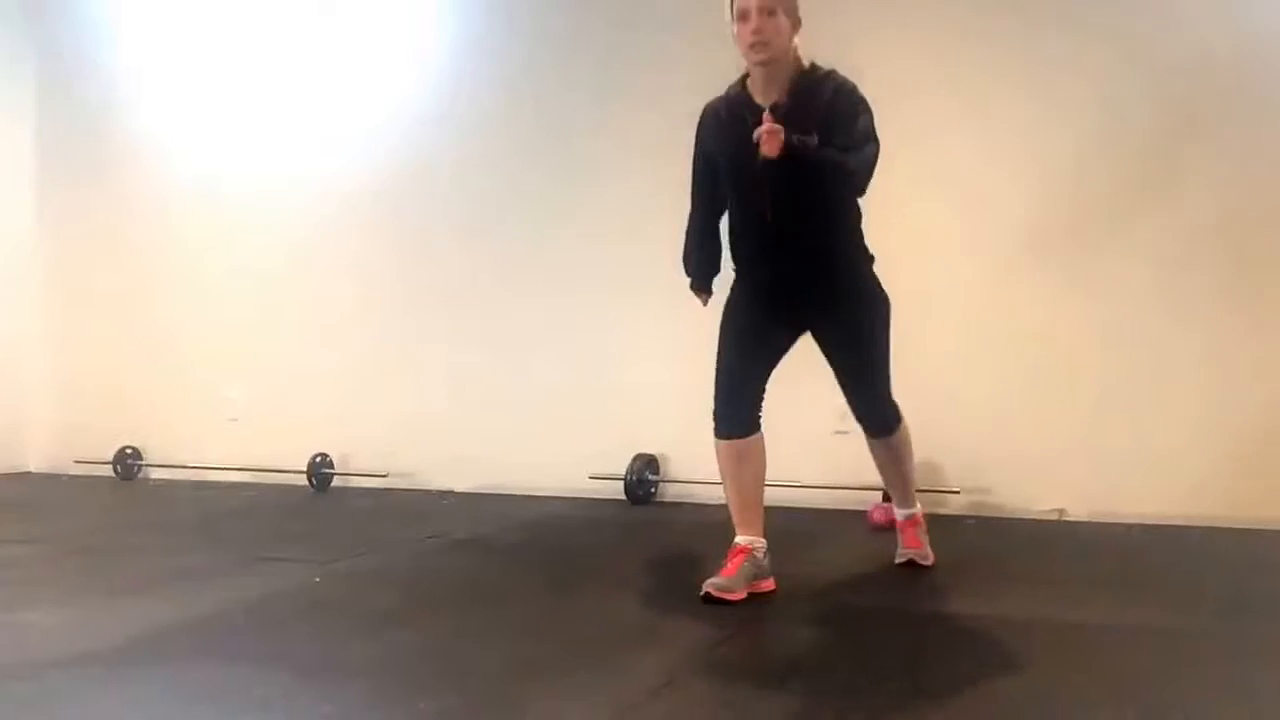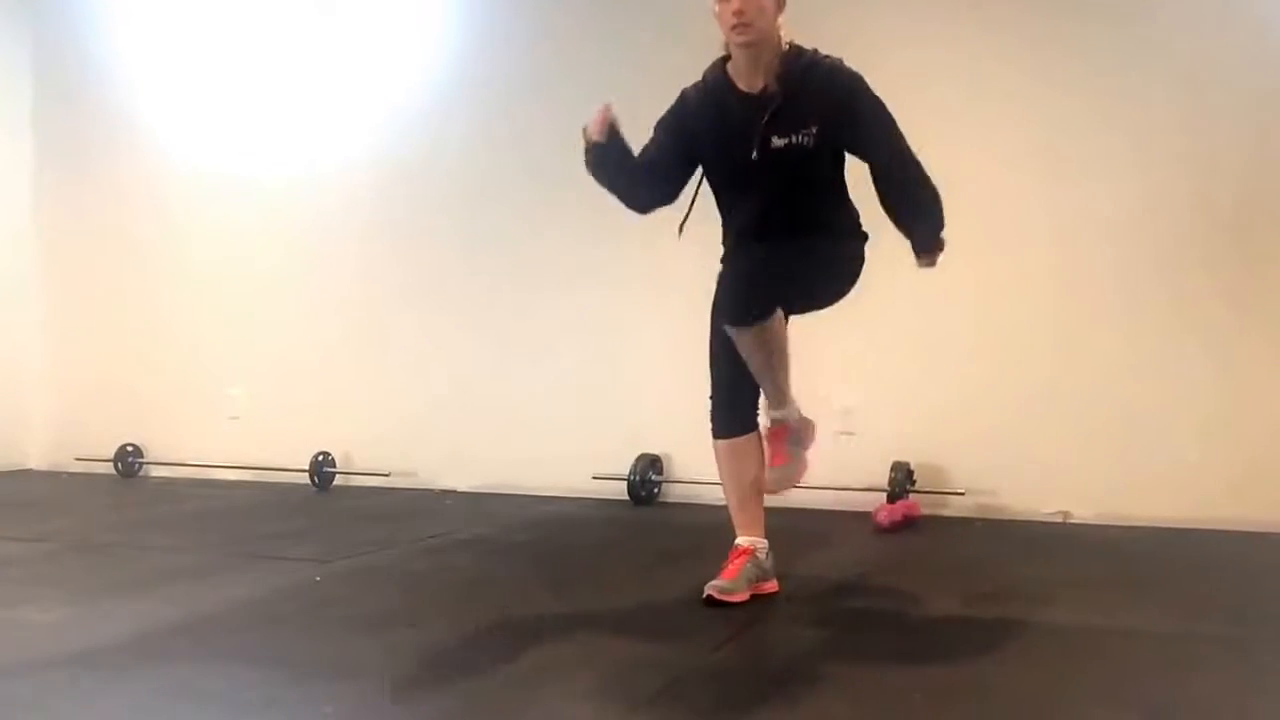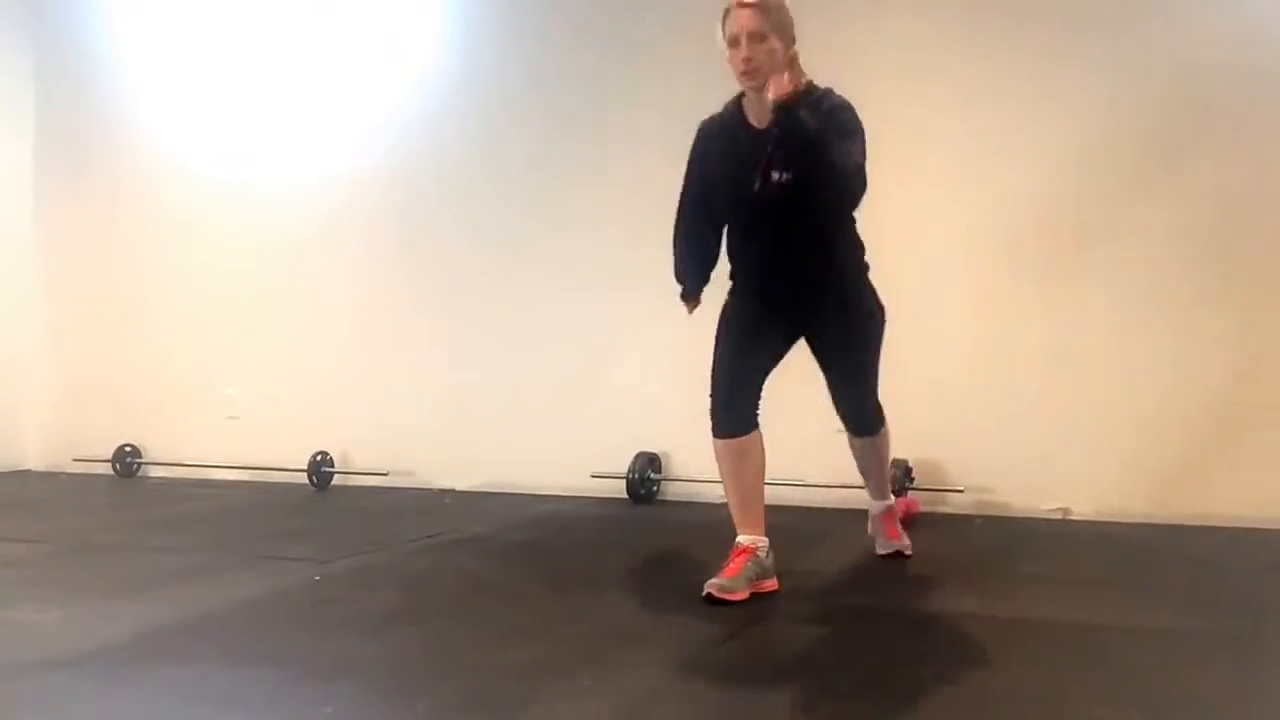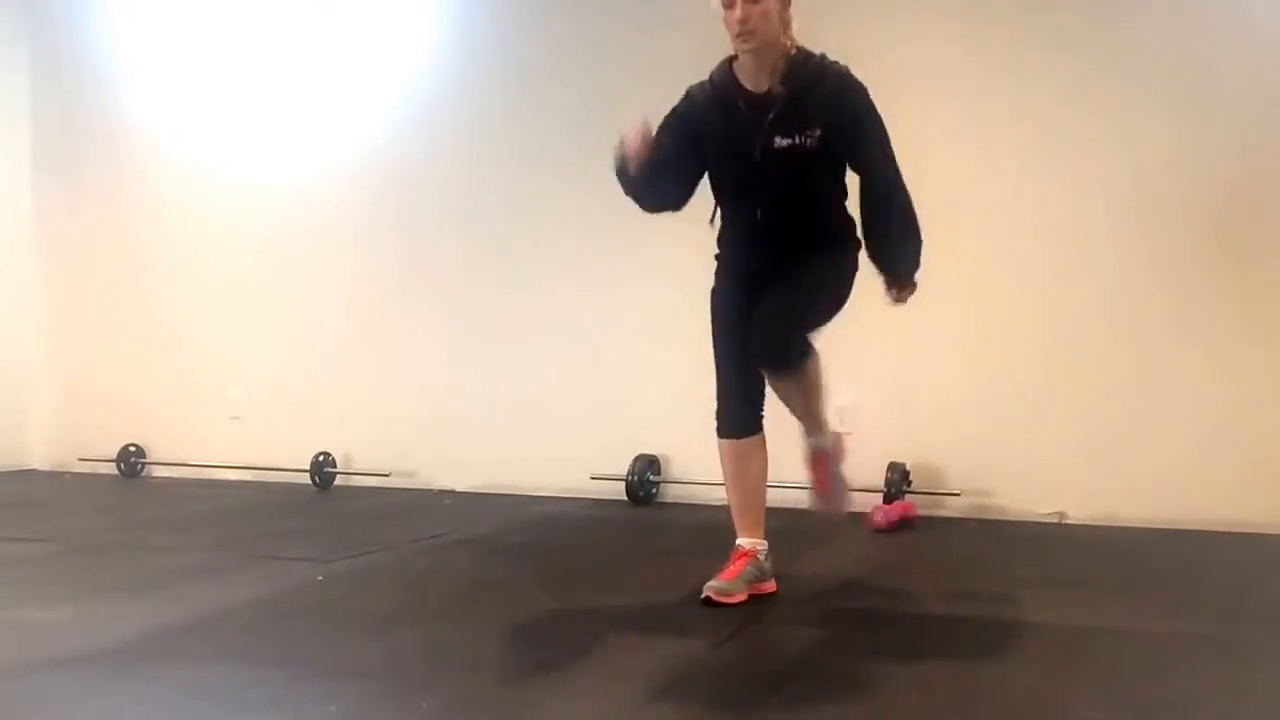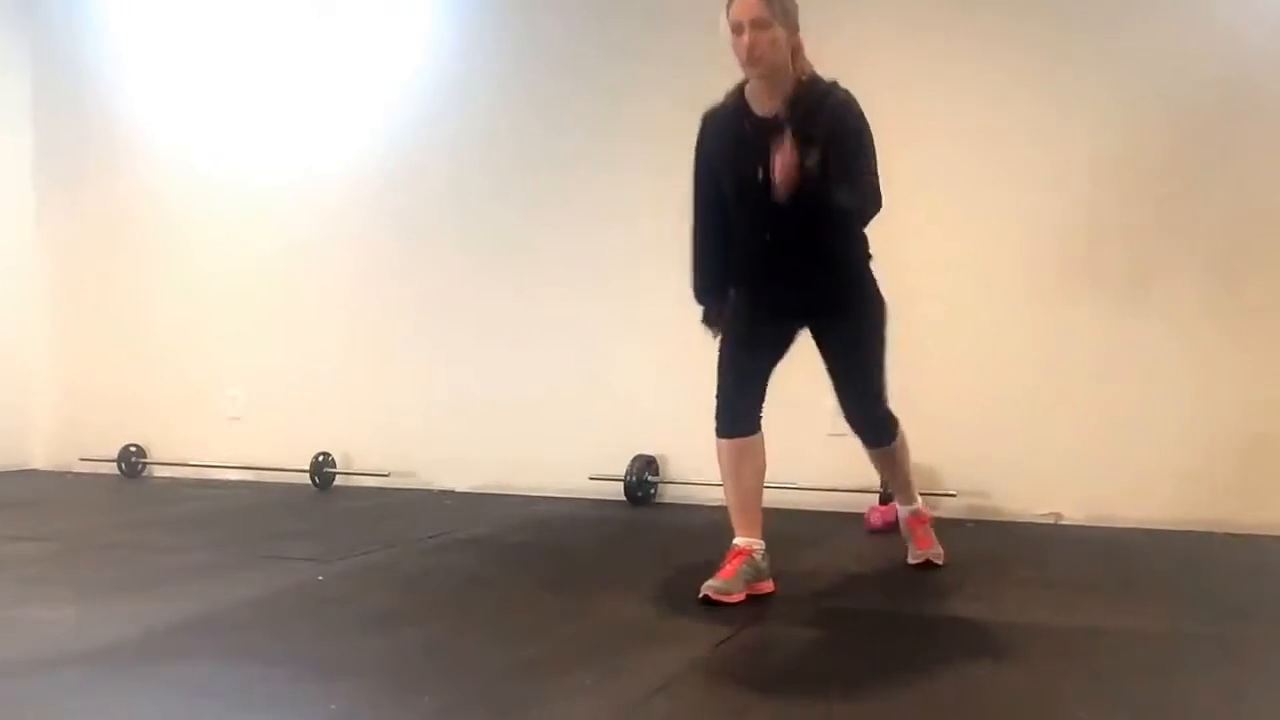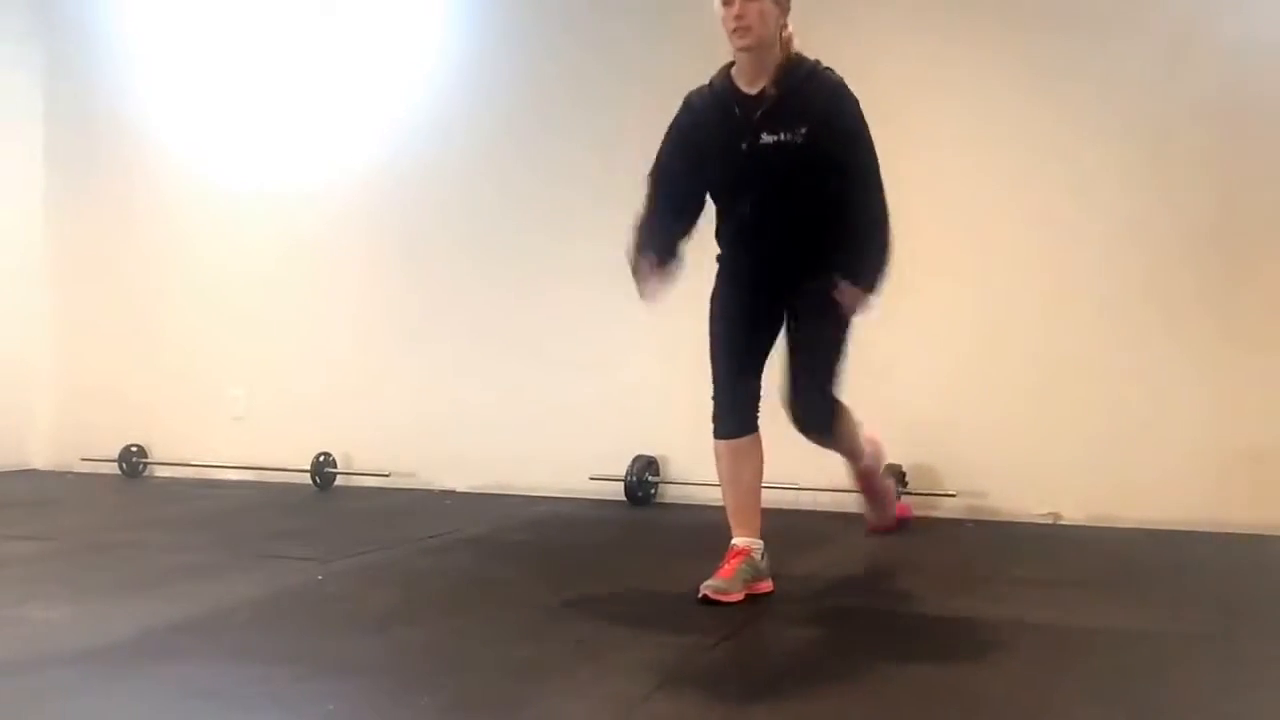
dt=0.5s
person 1, frame 1
left shoulder: (834, 98)
right shoulder: (719, 116)
left elbow: (856, 171)
right elbow: (707, 202)
left wrist: (790, 155)
right wrist: (700, 270)
left hip: (841, 285)
right hip: (759, 289)
left knee: (872, 407)
right knee: (733, 405)
left ankle: (908, 517)
right ankle: (750, 552)
person 1, frame 2
left shoulder: (827, 83)
right shoulder: (699, 103)
left elbow: (890, 157)
right elbow: (652, 184)
left wrist: (923, 229)
right wrist: (605, 148)
left hip: (826, 248)
right hip: (748, 260)
left knee: (746, 303)
right knee: (729, 400)
left ankle: (789, 419)
right ankle: (752, 554)
person 1, frame 3
left shoulder: (829, 115)
right shoulder: (715, 136)
left elbow: (846, 188)
right elbow: (698, 216)
left wrist: (792, 119)
right wrist: (691, 280)
left hip: (836, 294)
right hip: (756, 296)
left knee: (858, 410)
right knee: (729, 401)
left ankle: (882, 509)
right ankle: (752, 552)
person 1, frame 4
left shoulder: (831, 89)
right shoulder: (704, 104)
left elbow: (881, 180)
right elbow: (665, 188)
left wrist: (899, 260)
right wrist: (635, 164)
left hip: (821, 260)
right hip: (742, 269)
left knee: (778, 334)
right knee: (737, 403)
left ankle: (821, 442)
right ankle: (752, 555)
person 1, frame 5
left shoulder: (833, 111)
right shoulder: (719, 126)
left elbow: (863, 200)
right elbow: (711, 221)
left wrist: (801, 182)
right wrist: (713, 300)
left hip: (839, 289)
right hip: (759, 293)
left knee: (867, 413)
right knee: (734, 404)
left ankle: (912, 514)
right ankle: (748, 555)
person 1, frame 6
left shoulder: (820, 92)
right shoulder: (702, 108)
left elbow: (862, 187)
right elbow: (673, 193)
left wrist: (862, 270)
right wrist: (652, 254)
left hip: (818, 270)
right hip: (743, 273)
left knee: (809, 406)
right knee: (732, 405)
left ankle: (864, 458)
right ankle: (747, 556)
